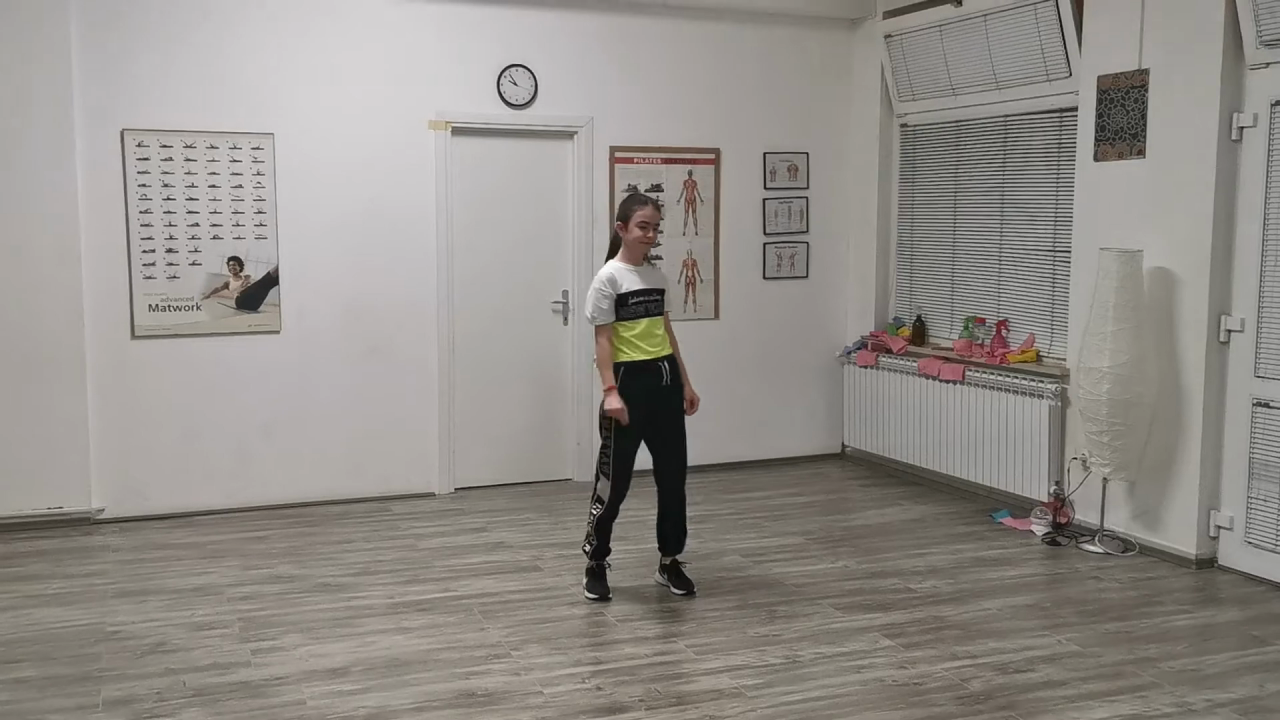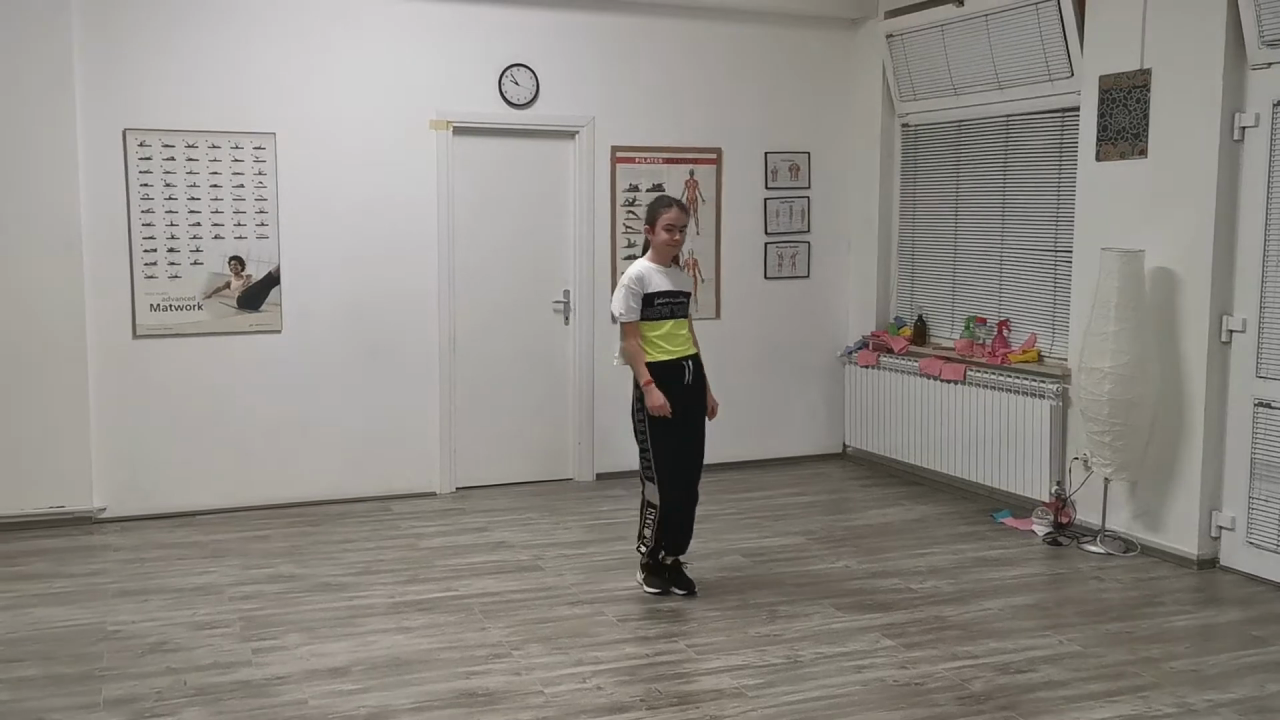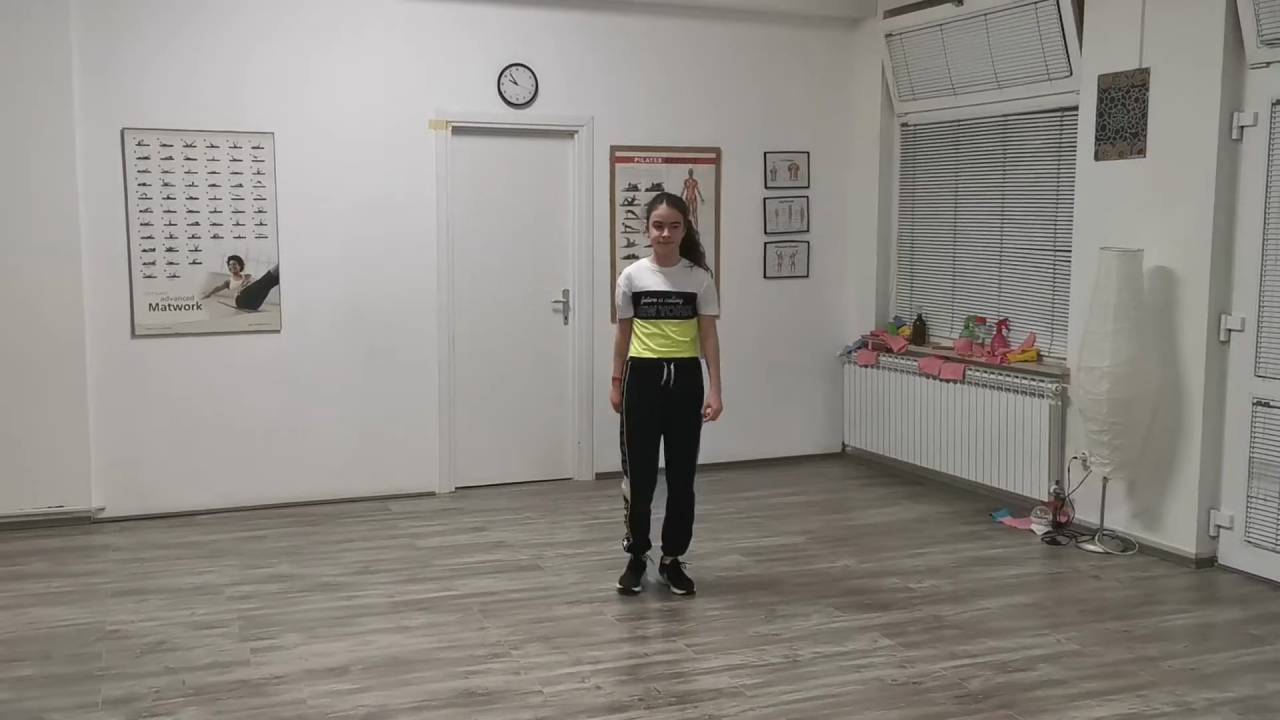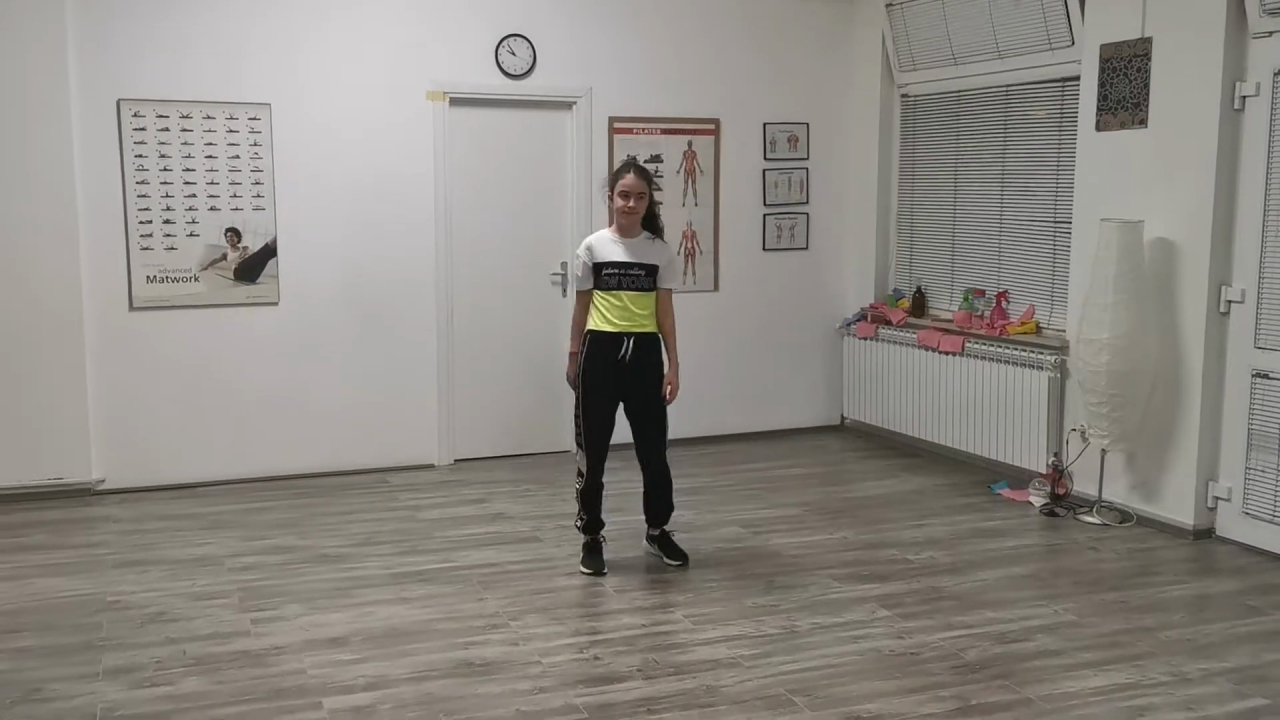
dt=0.5s
person 1, frame 1
left shoulder: (657, 275)
right shoulder: (608, 278)
right elbow: (603, 340)
left wrist: (685, 382)
right wrist: (610, 391)
left hip: (666, 379)
right hip: (630, 381)
left knee: (673, 476)
right knee: (615, 478)
left ankle: (670, 561)
right ankle: (596, 564)
person 1, frame 2
left shoulder: (683, 277)
right shoulder: (636, 277)
right elbow: (630, 338)
left wrist: (705, 387)
right wrist: (648, 387)
left hip: (689, 377)
right hip: (655, 381)
left knee: (688, 475)
right knee: (660, 476)
left ankle: (673, 559)
right ankle: (650, 561)
person 1, frame 3
left shoulder: (699, 278)
right shoulder: (632, 276)
left elbow: (709, 336)
right elbow: (623, 331)
left wrist: (715, 390)
right wrist: (616, 381)
left hip: (684, 379)
right hip: (641, 377)
left knee: (682, 475)
right knee: (639, 473)
left ankle: (671, 559)
right ankle: (636, 556)
person 1, frame 4
left shoulder: (660, 251)
right shoulder: (593, 246)
left elbow: (665, 312)
right elbow: (582, 305)
left wrist: (673, 366)
right wrist: (574, 355)
left hip: (645, 353)
right hip: (601, 352)
left knee: (653, 448)
right knee: (592, 449)
left ankle: (657, 531)
right ankle: (591, 538)
